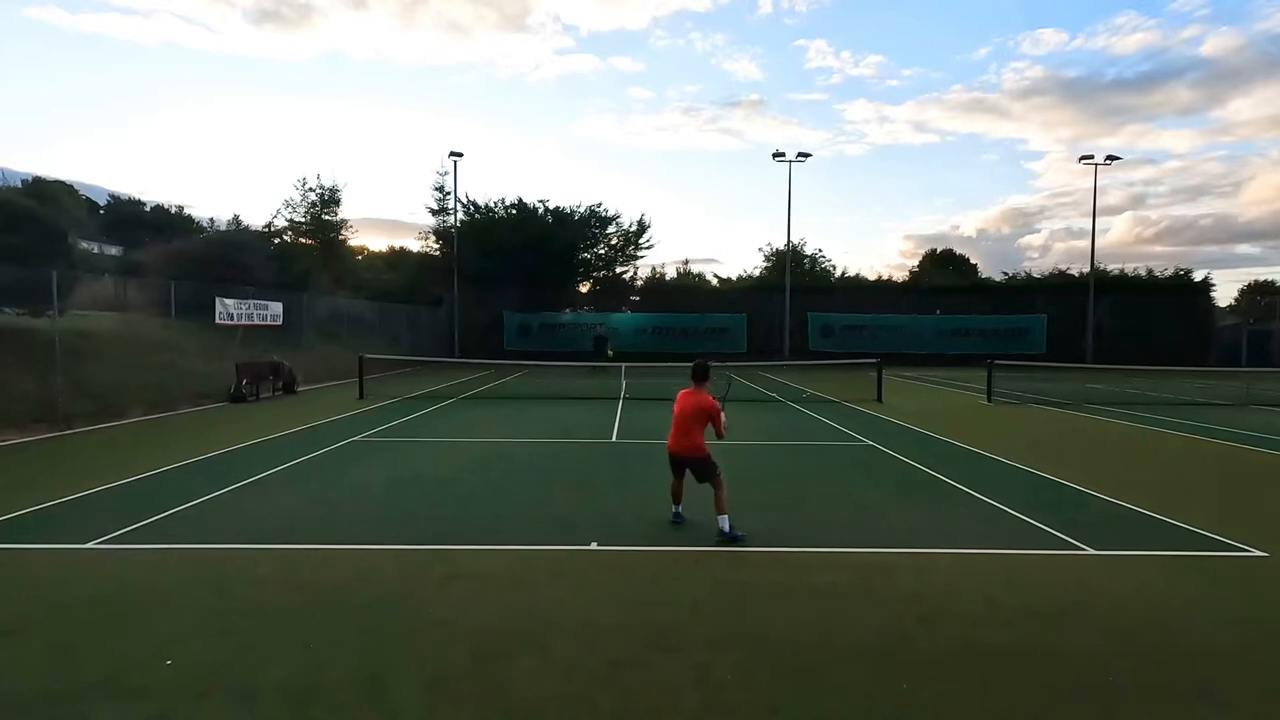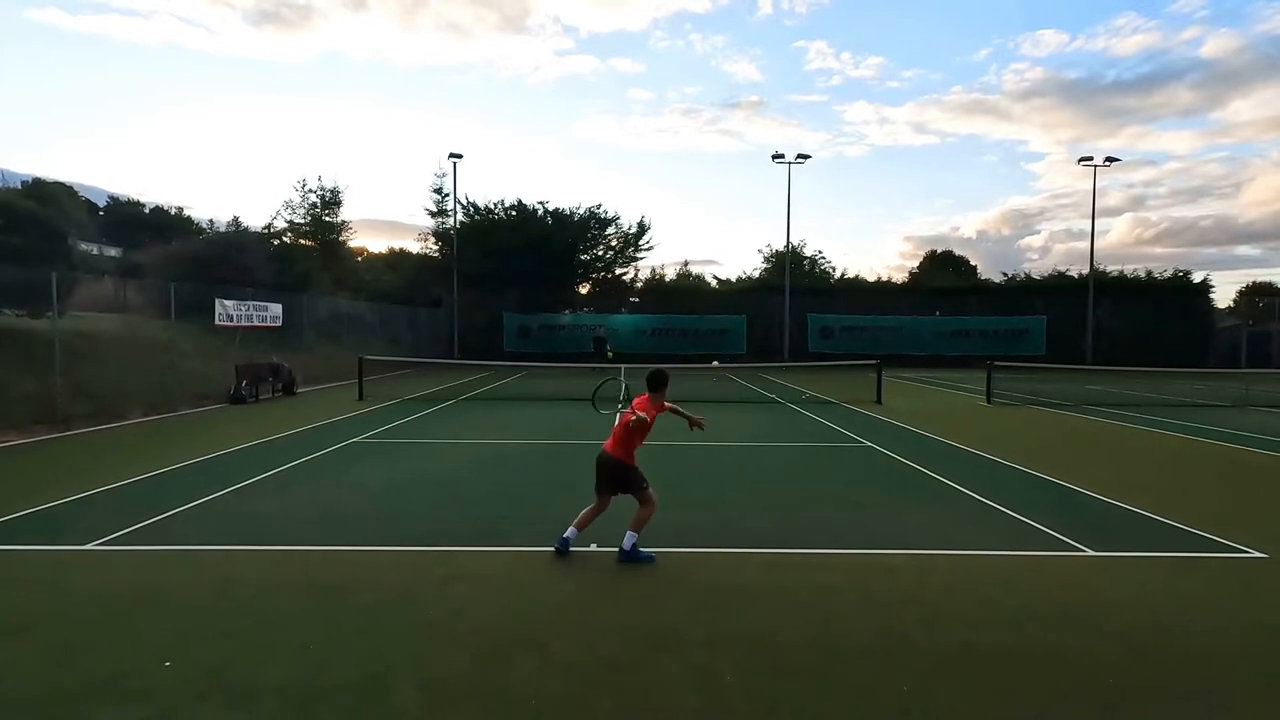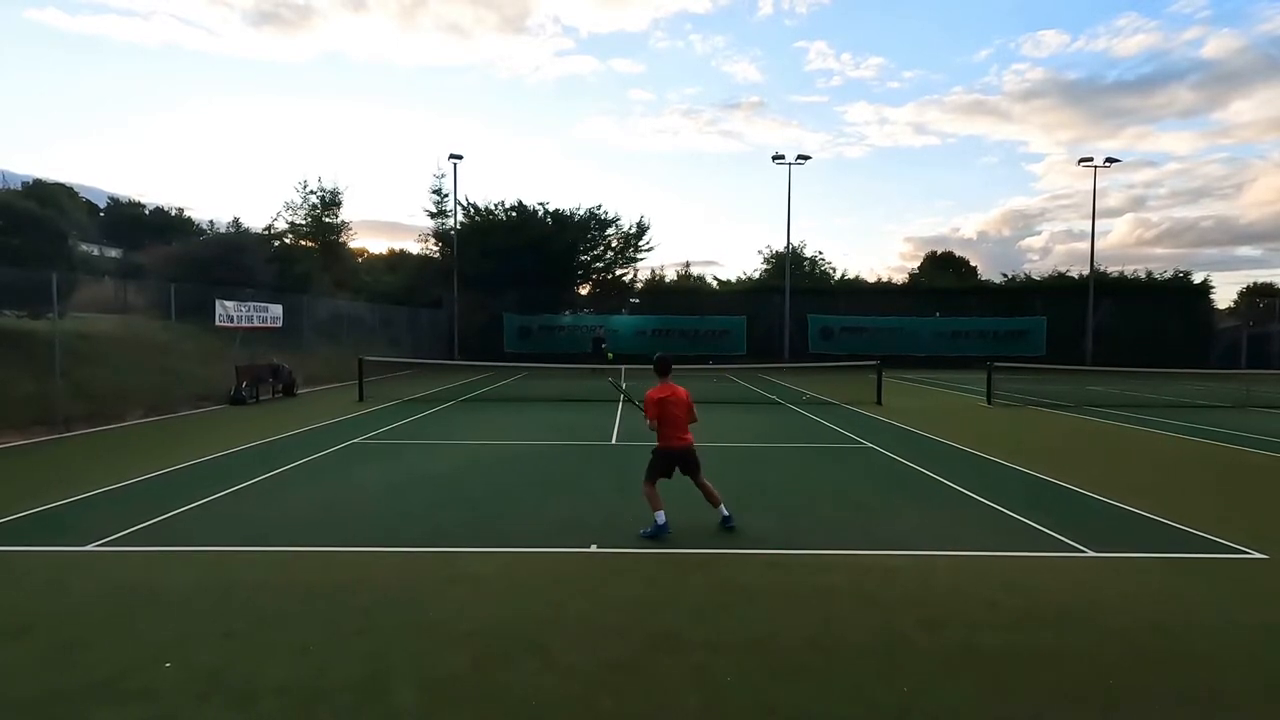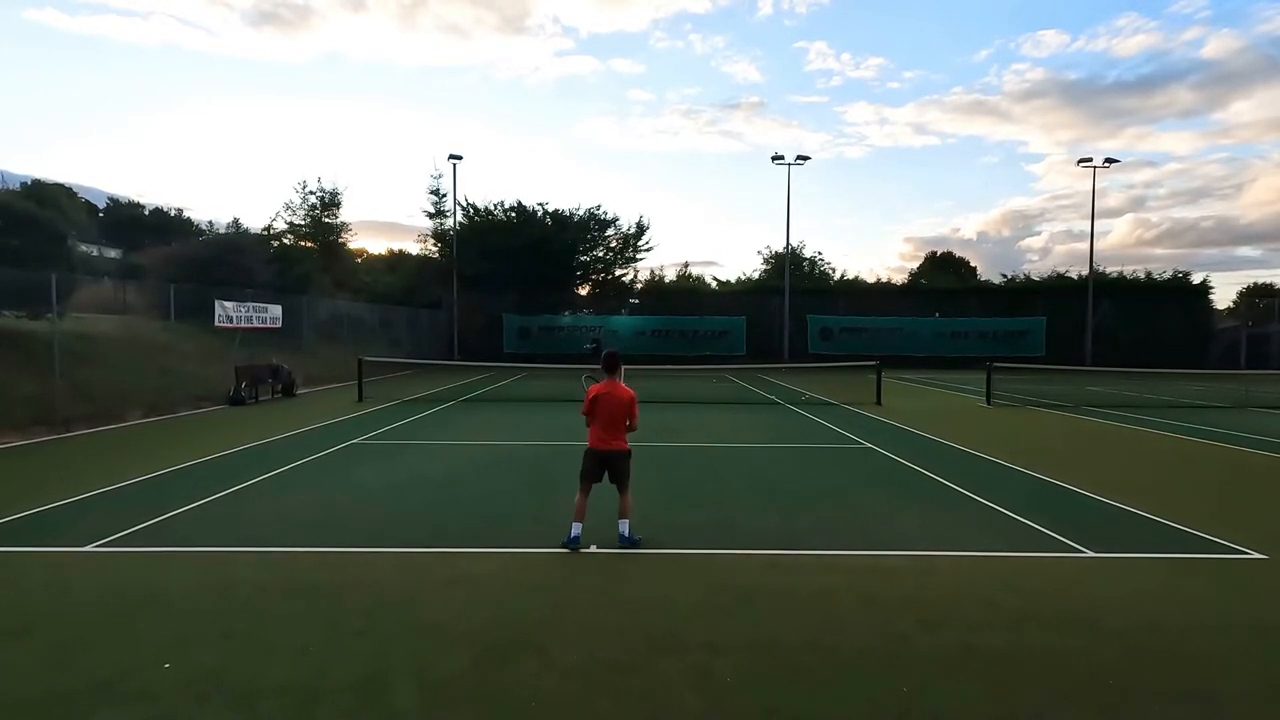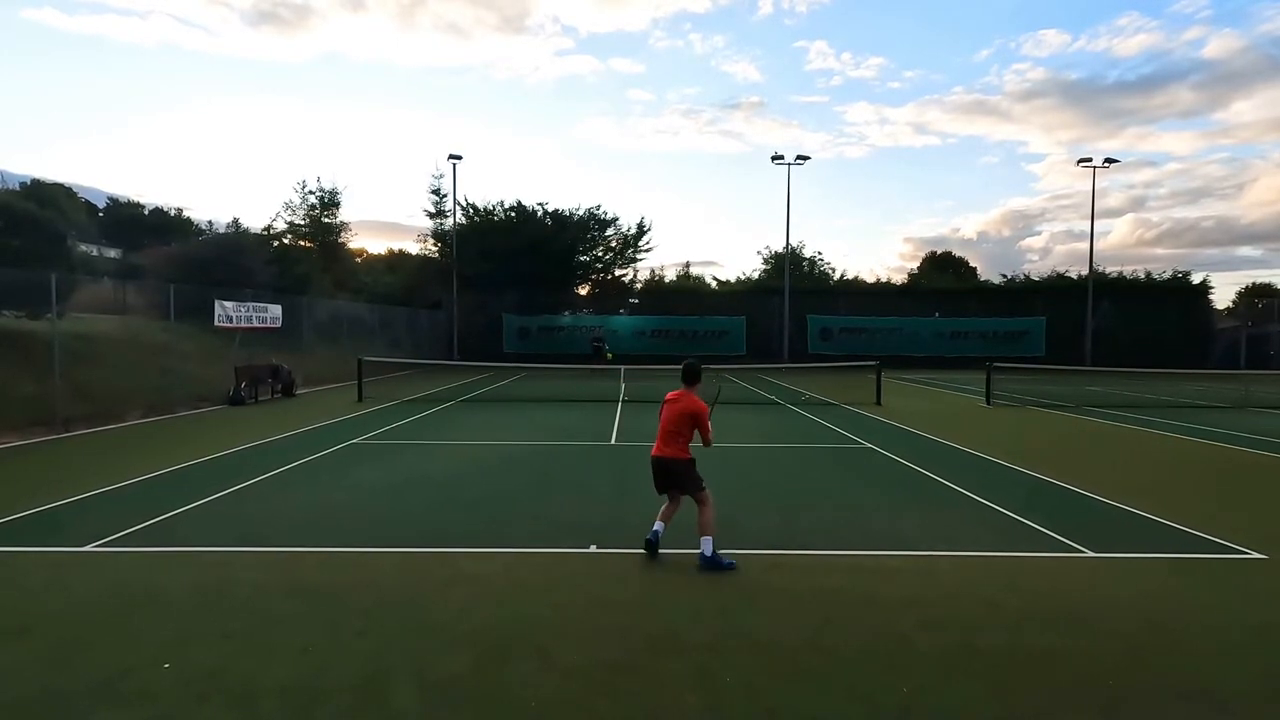
dt=1s
person 1, frame 1
left shoulder: (681, 395)
right shoulder: (711, 404)
right elbow: (720, 436)
right wrist: (723, 423)
left hip: (674, 450)
right hip: (696, 452)
left knee: (678, 476)
right knee: (718, 485)
left ankle: (676, 512)
right ankle: (725, 529)
person 1, frame 2
left shoulder: (649, 402)
right shoulder: (646, 407)
left elbow: (668, 406)
right elbow: (631, 424)
left wrist: (690, 418)
right wrist: (640, 420)
left hip: (606, 456)
right hip: (619, 462)
left knee: (600, 505)
right knee: (649, 502)
left ankle: (565, 540)
right ankle: (627, 548)
person 1, frame 3
left shoulder: (651, 396)
right shoulder: (683, 392)
left elbow: (653, 426)
right elbow: (694, 418)
left wrist: (648, 420)
left hip: (667, 449)
right hip: (686, 445)
left knee: (649, 483)
right knee: (700, 481)
left ankle: (661, 523)
right ankle: (725, 516)
person 1, frame 4
left shoulder: (593, 392)
right shoulder: (629, 395)
left elbow: (588, 422)
right elbow: (633, 426)
left hip: (596, 449)
right hip: (620, 450)
left knee: (583, 492)
right knee: (624, 492)
left ankle: (575, 536)
right ankle: (624, 534)
person 1, frame 5
left shoulder: (669, 398)
right shoulder: (700, 407)
right elbow: (707, 442)
right wrist: (709, 433)
left hip: (658, 457)
right hip: (679, 459)
left knee: (674, 500)
right knee: (705, 502)
left ankle: (655, 534)
right ankle: (707, 554)
